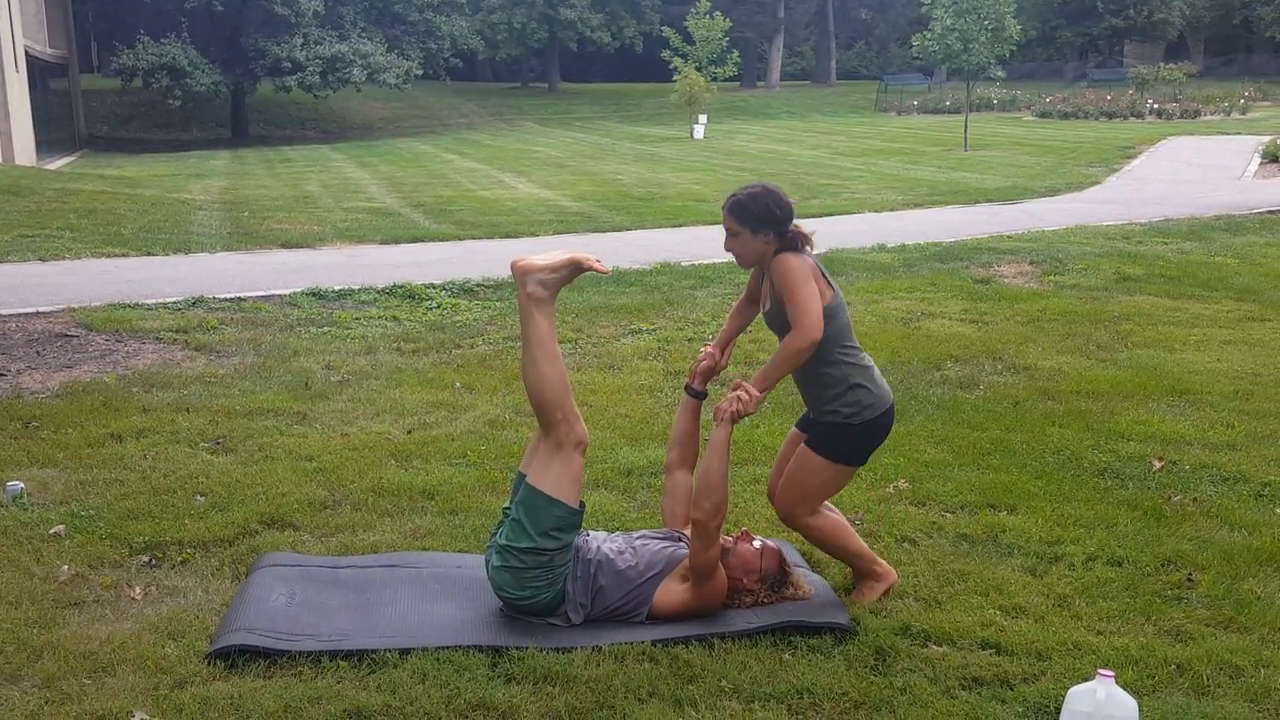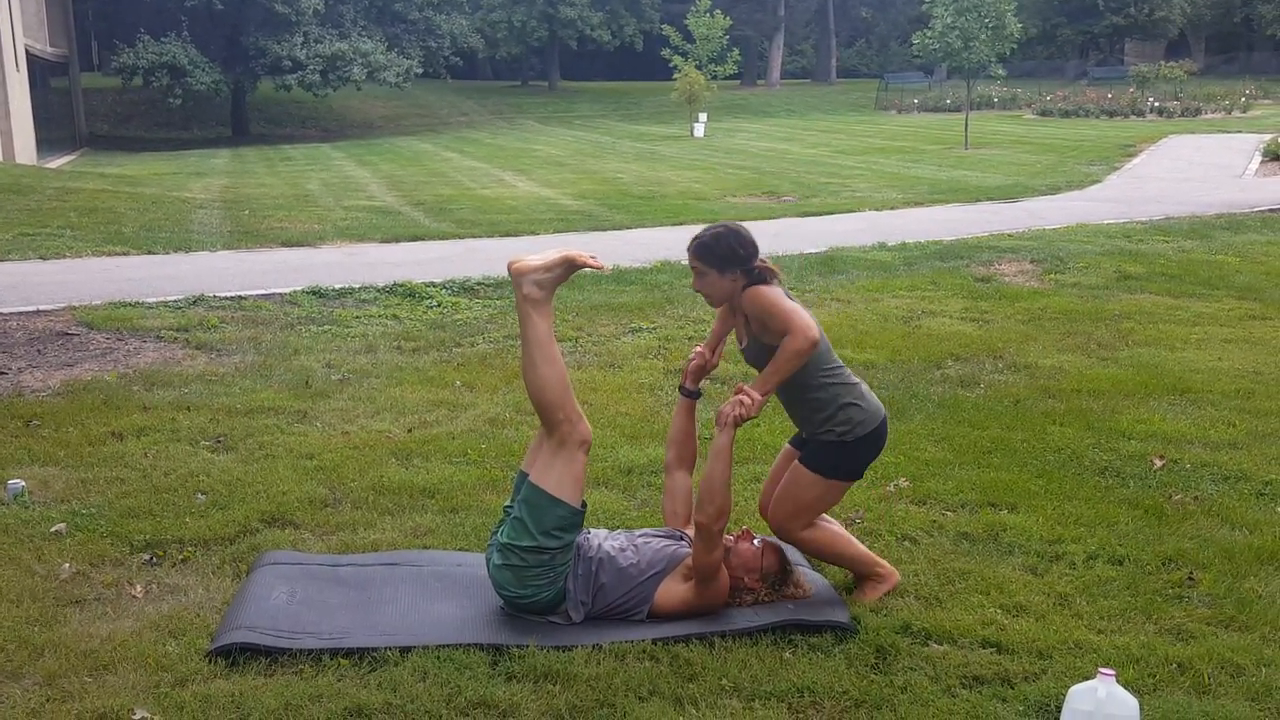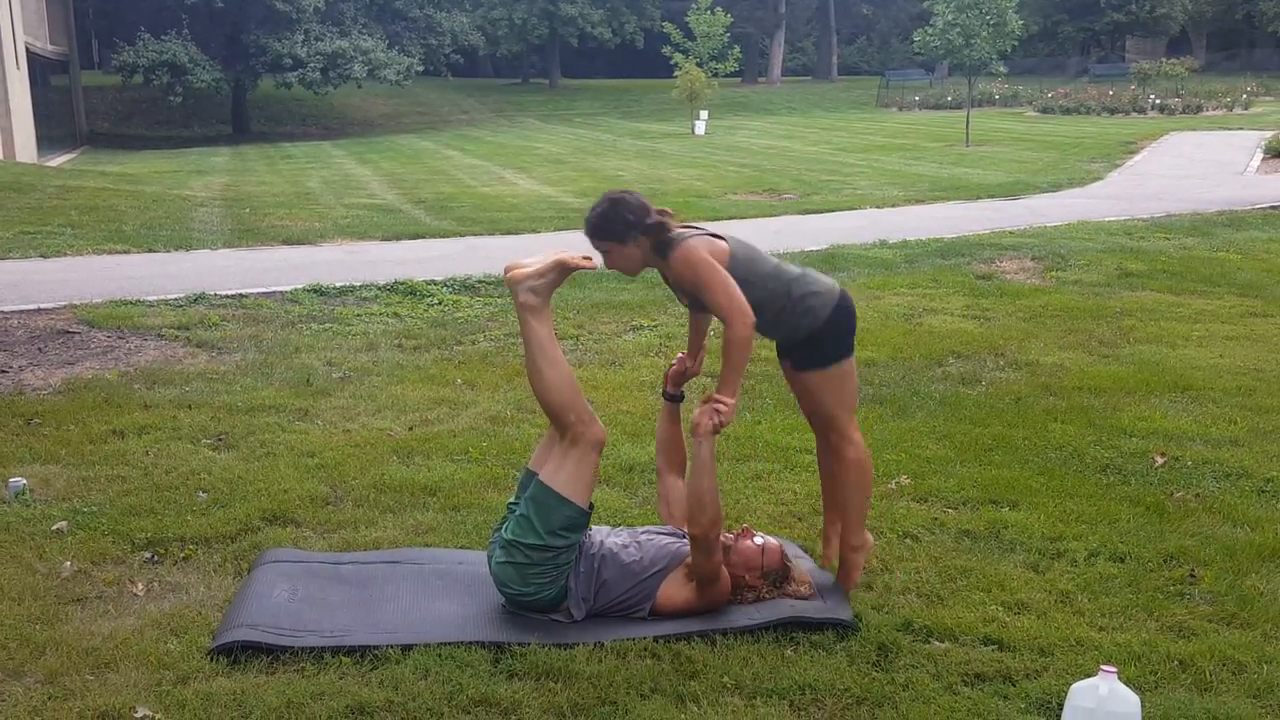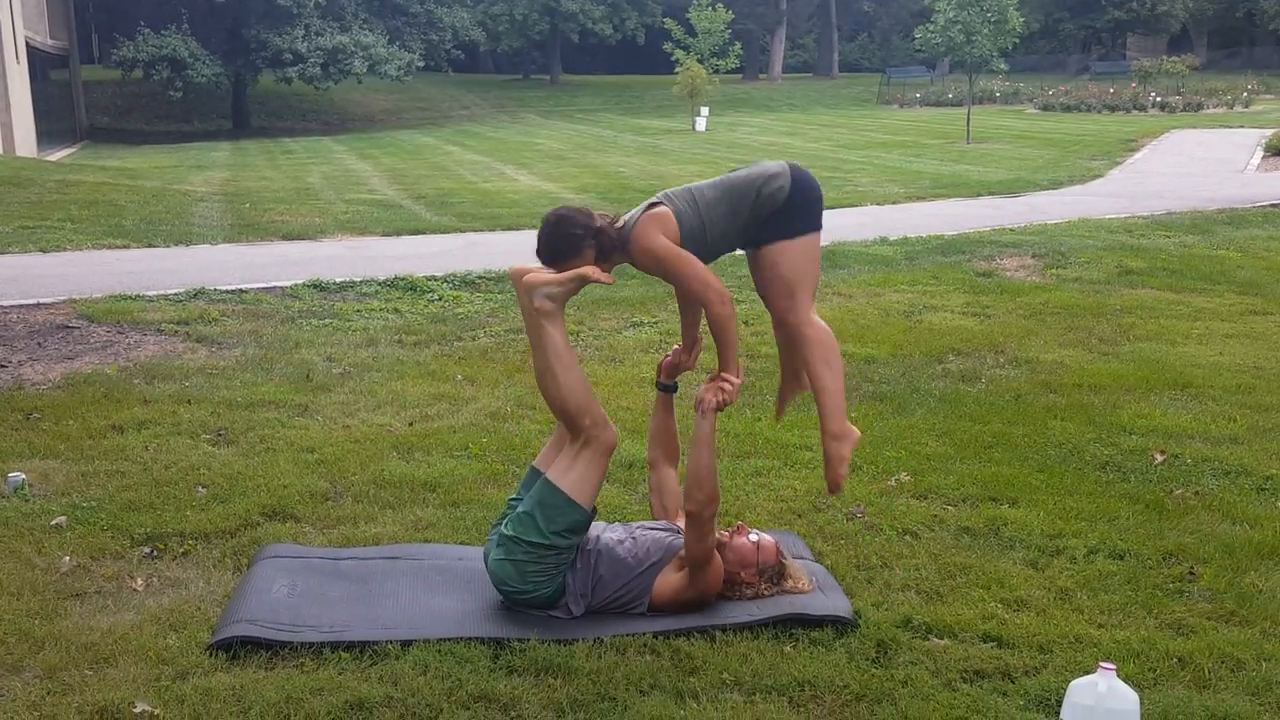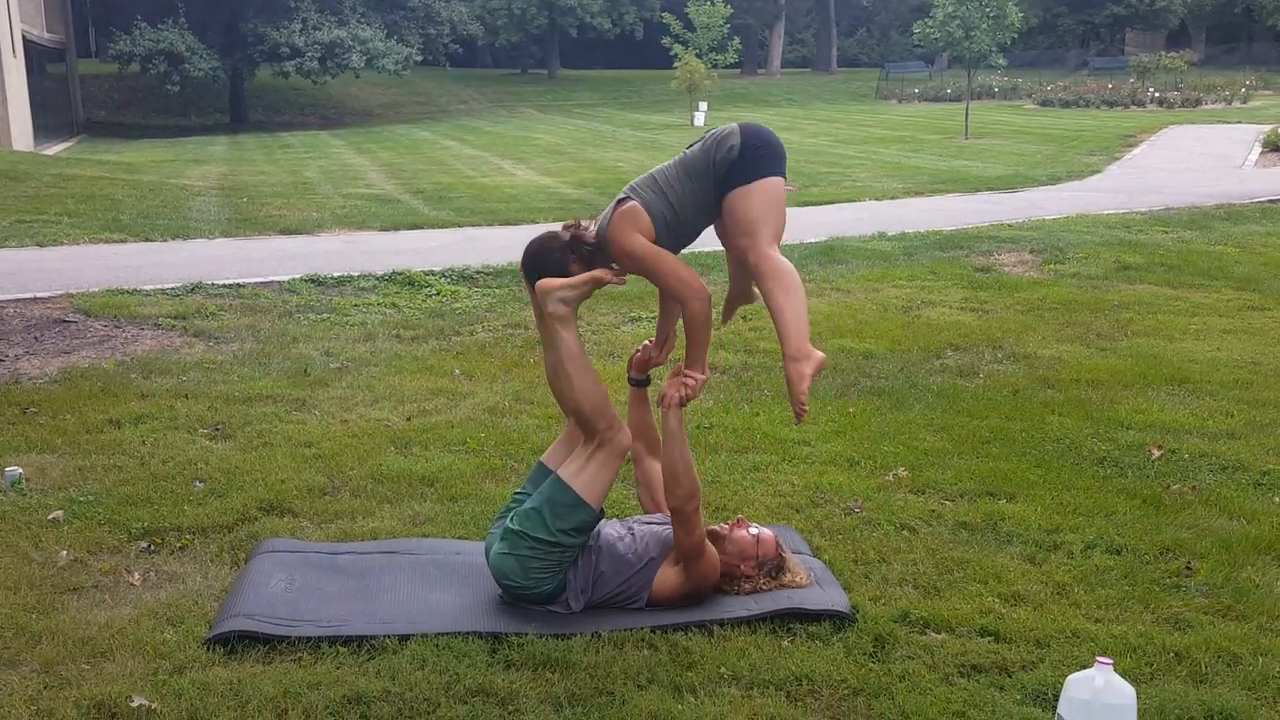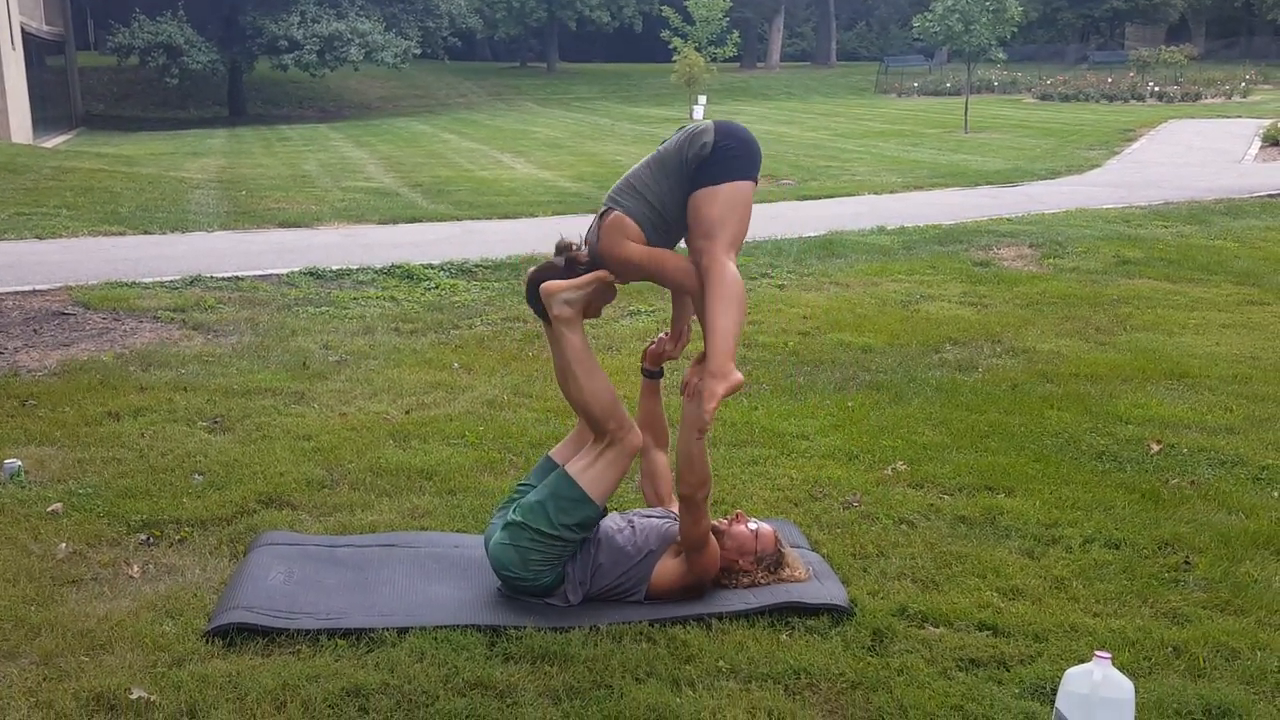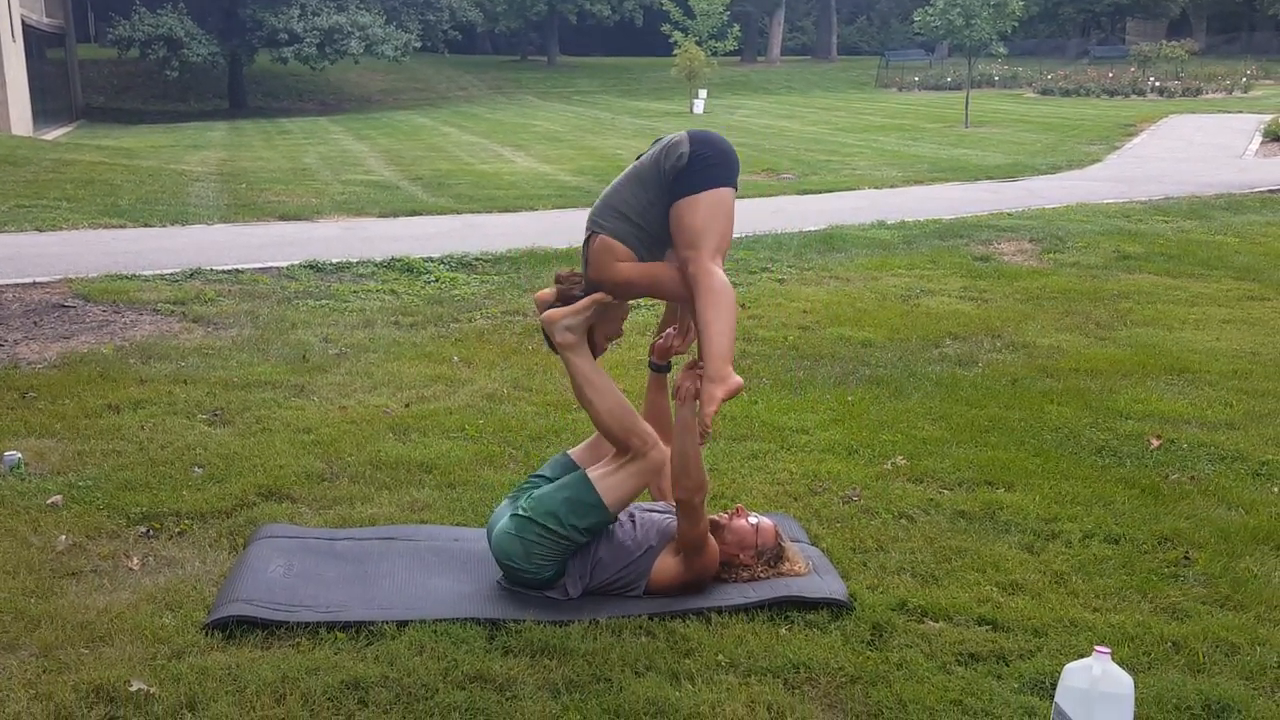
dt=0.2s
person 1, frame 1
left shoulder: (709, 590)
right shoulder: (686, 547)
left elbow: (706, 517)
right elbow: (679, 465)
left wrist: (723, 428)
right wrist: (696, 388)
left hip: (533, 580)
right hip: (517, 557)
left knee: (566, 434)
right knee: (558, 428)
left ankle: (537, 292)
right ankle: (537, 288)
person 1, frame 2
left shoulder: (711, 588)
right shoulder: (688, 546)
left elbow: (709, 520)
right elbow: (677, 466)
left wrist: (725, 432)
right wrist: (689, 387)
left hip: (533, 579)
right hip: (522, 561)
left knee: (572, 433)
right knee: (560, 425)
left ankle: (534, 293)
right ankle: (534, 291)
person 1, frame 3
left shoulder: (713, 589)
right shoulder: (684, 542)
left elbow: (704, 531)
right elbow: (669, 470)
left wrist: (703, 439)
right wrist: (672, 392)
left hip: (532, 576)
right hip: (518, 552)
left knee: (584, 432)
right knee: (571, 426)
left ankle: (532, 297)
right ankle: (531, 293)
person 1, frame 4
left shoulder: (707, 579)
right shoulder: (683, 540)
left elbow: (700, 509)
right elbow: (662, 460)
left wrist: (707, 418)
right wrist: (665, 385)
left hip: (527, 571)
right hip: (513, 548)
left knee: (595, 434)
right knee: (578, 427)
left ankle: (544, 305)
right ankle: (535, 298)
person 1, frame 5
left shoulder: (702, 571)
right shoulder: (677, 533)
left elbow: (685, 502)
right elbow: (646, 452)
left wrist: (672, 412)
right wrist: (639, 379)
left hip: (528, 565)
right hip: (513, 541)
left knee: (611, 437)
right knee: (588, 427)
left ankle: (558, 310)
right ankle: (547, 303)
person 1, frame 6
left shoulder: (702, 565)
right shoulder: (676, 523)
left elbow: (694, 492)
right elbow: (655, 445)
left wrist: (696, 401)
right wrist: (651, 371)
left hip: (525, 555)
right hip: (513, 535)
left knee: (624, 436)
right knee: (600, 428)
left ankle: (566, 312)
right ankle: (566, 311)
person 1, frame 7
left shoulder: (701, 562)
right shoulder: (676, 517)
left elbow: (690, 495)
right elbow: (663, 438)
left wrist: (687, 404)
right wrist: (660, 364)
left hip: (527, 546)
right hip: (516, 519)
left knee: (646, 449)
left ankle: (570, 338)
person 2, frame 1
left shoulder: (789, 265)
right shoulder: (770, 267)
left elbow: (808, 334)
right elbow: (749, 306)
left wrist: (757, 386)
right wrist: (721, 346)
left hip: (858, 414)
right hip: (832, 409)
left knee: (792, 506)
right knee: (782, 495)
left ankle: (876, 571)
right ankle: (867, 564)
person 2, frame 2
left shoulder: (758, 297)
right shoulder: (742, 296)
left elbow: (805, 337)
left wrist: (757, 391)
right wrist: (709, 349)
left hip: (850, 430)
right hip: (822, 426)
left knee: (784, 521)
right knee: (772, 508)
left ankle: (877, 572)
right ankle: (870, 567)
person 2, frame 3
left shoulder: (683, 256)
right shoulder: (670, 247)
left elbow: (741, 320)
right elbow: (701, 304)
left wrist: (727, 394)
right wrist: (693, 355)
left hip: (820, 318)
right hip: (799, 324)
left knee: (836, 430)
right knee: (824, 426)
left ankle: (856, 543)
right ankle: (836, 525)
person 2, frame 4
left shoulder: (641, 242)
right shoulder: (625, 239)
left elbow: (718, 296)
right elbow: (692, 287)
left wrist: (728, 375)
right wrist: (687, 342)
left hip: (784, 196)
right hip: (770, 201)
left knee: (796, 316)
right knee: (780, 311)
left ankle: (837, 431)
right ankle: (793, 375)
person 2, frame 5
left shoulder: (618, 242)
right shoulder: (606, 238)
left elbow: (693, 294)
right elbow: (675, 280)
left wrist: (696, 367)
right wrist: (665, 334)
left hip: (747, 150)
right hip: (735, 156)
left knee: (758, 253)
right knee: (738, 247)
left ankle: (799, 358)
right ankle: (741, 294)
person 2, frame 6
left shoulder: (612, 251)
right shoulder: (609, 245)
left elbow: (691, 284)
left wrist: (707, 355)
right wrist: (681, 323)
left hip: (719, 147)
right hip: (706, 149)
left knee: (713, 258)
left ankle: (720, 369)
person 2, frame 7
left shoulder: (602, 278)
left elbow: (684, 285)
left hip: (692, 159)
right hip: (686, 156)
left knee: (702, 268)
left ankle: (718, 375)
